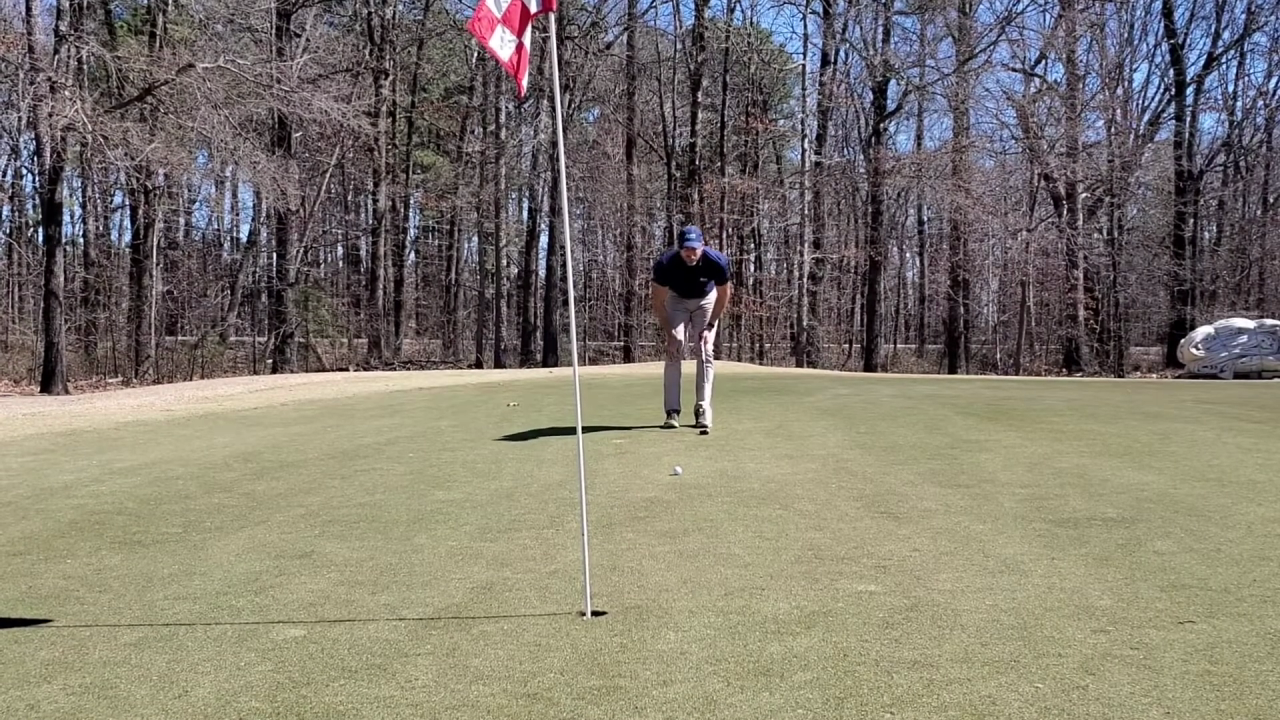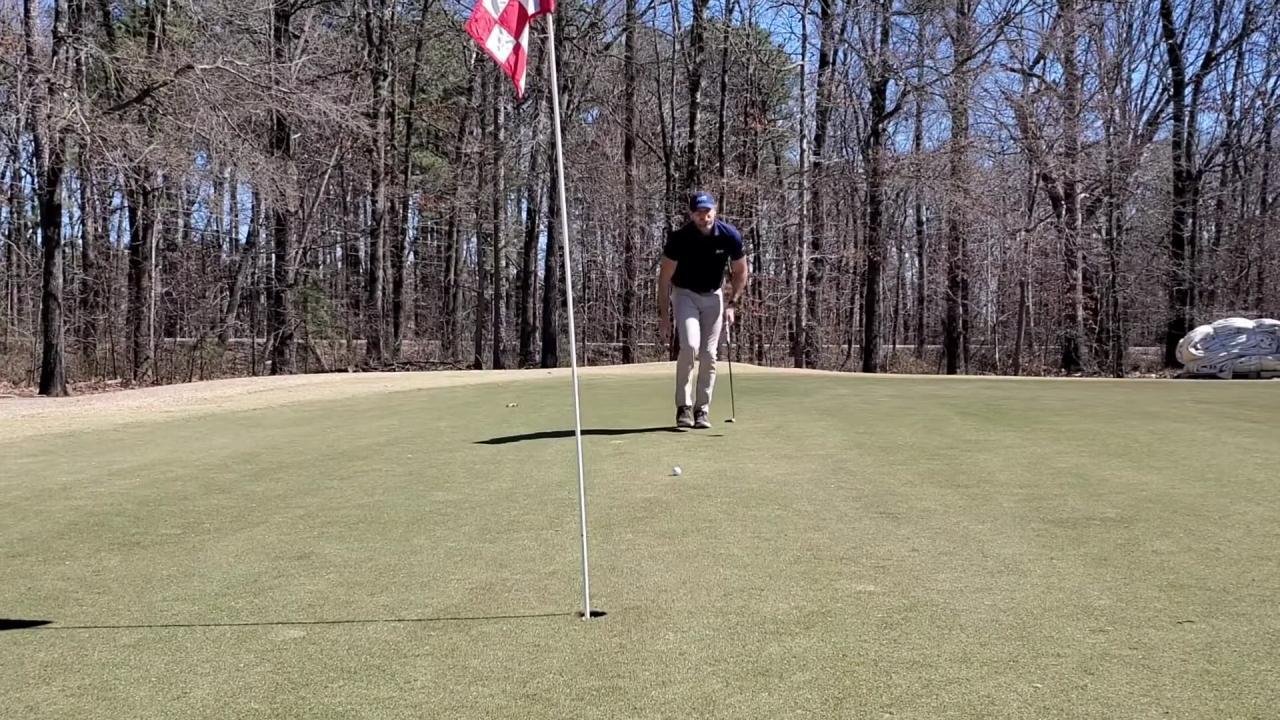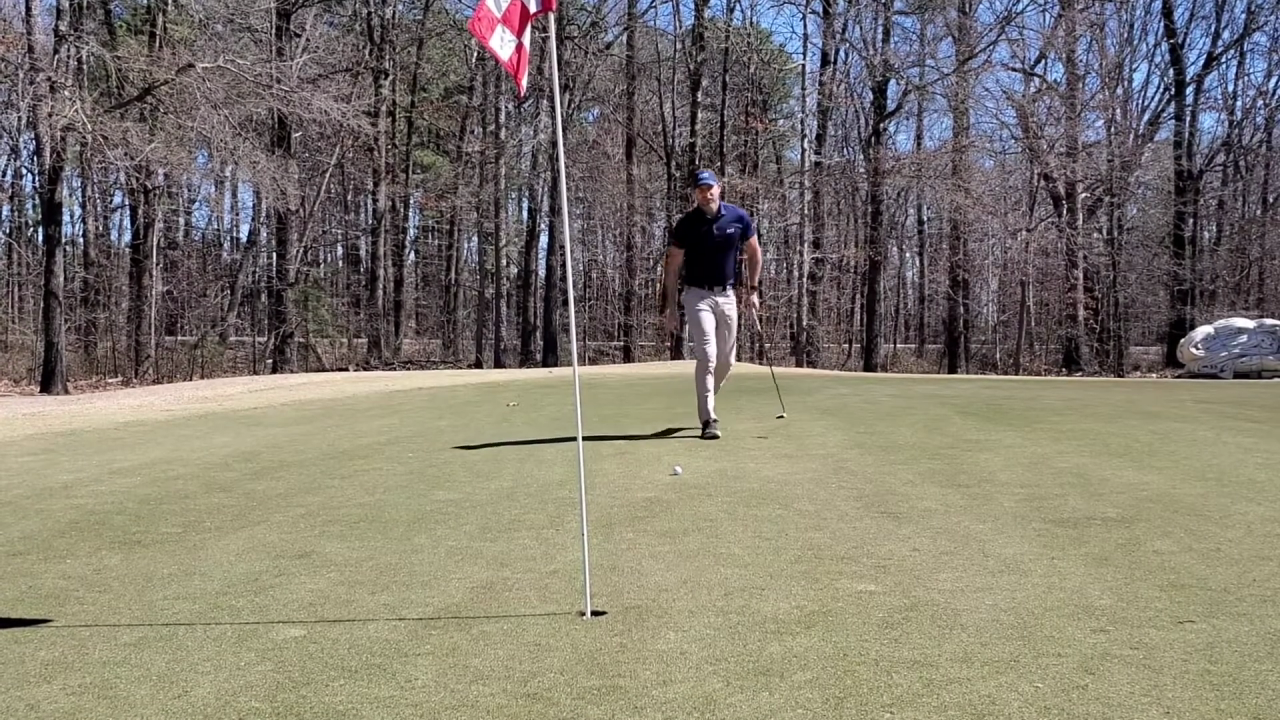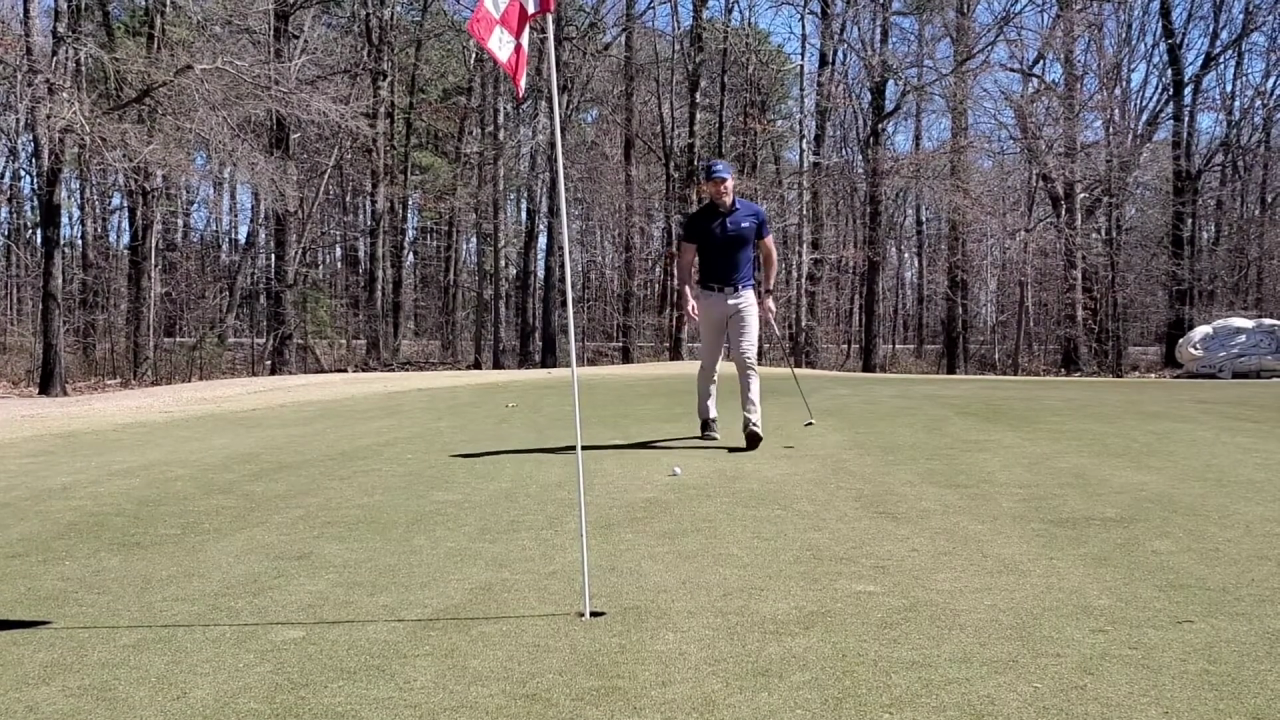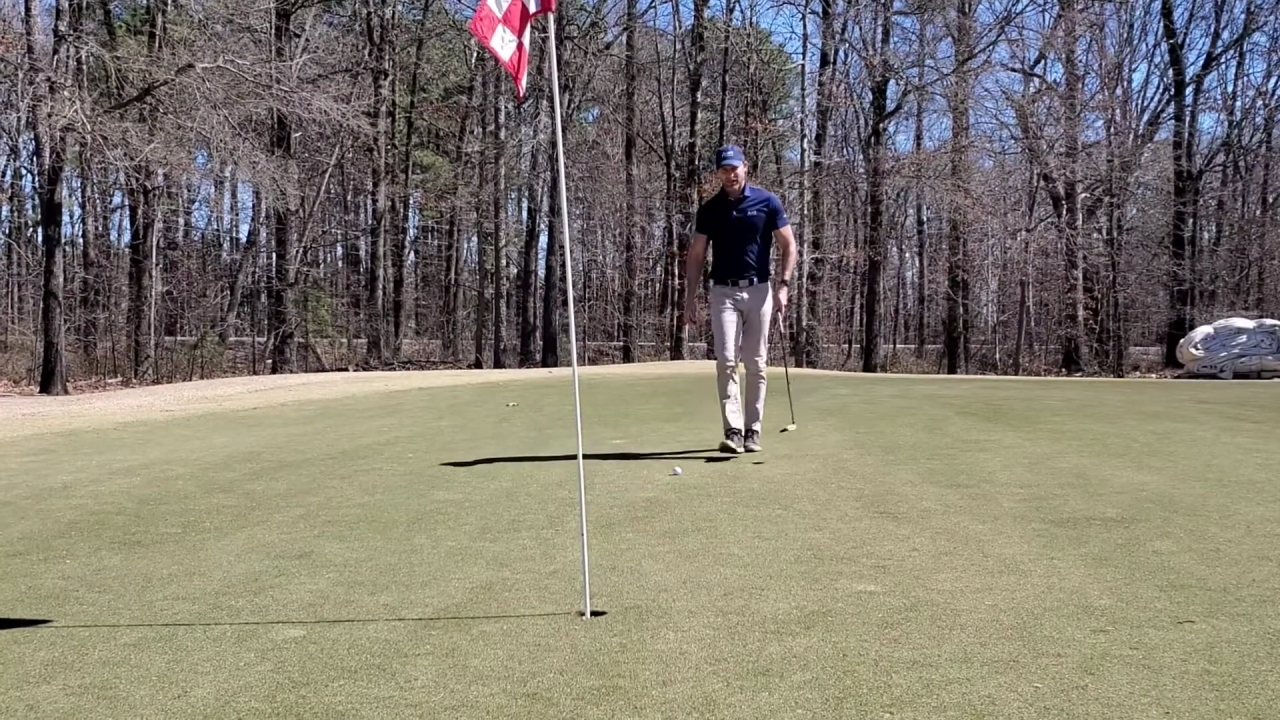
dt=0.4s
person 1, frame 1
left shoulder: (717, 262)
right shoulder: (665, 264)
left elbow: (724, 295)
right elbow: (658, 301)
left wrist: (710, 327)
right wrist: (669, 334)
left hip: (706, 300)
right hip: (676, 300)
left knee: (705, 352)
right knee: (674, 351)
left ankle: (703, 410)
right ankle: (672, 411)
person 1, frame 2
left shoulder: (730, 236)
right shoulder: (678, 238)
left elbow: (741, 272)
right elbow: (665, 278)
left wrist: (731, 304)
right wrist: (664, 317)
left hip: (713, 296)
right hip: (685, 294)
left knee: (708, 354)
right knee: (690, 346)
left ankle: (702, 409)
right ankle: (684, 407)
person 1, frame 3
left shoulder: (739, 217)
right shoulder: (686, 225)
left elbow: (754, 253)
right elbow: (672, 267)
left wrist: (752, 289)
right wrist: (670, 308)
left hip: (728, 296)
right hip: (698, 296)
left knee: (726, 359)
right knee: (706, 356)
left ankle: (706, 399)
right ankle: (708, 420)
person 1, frame 4
left shoulder: (754, 213)
right shoulder: (697, 219)
left elbow: (769, 254)
right elbow: (685, 263)
left wrist: (767, 293)
right wrist: (687, 296)
left hip: (744, 297)
right hip: (710, 298)
left knee: (746, 360)
right knee: (709, 363)
left ankle: (752, 426)
right ankle: (708, 419)
person 1, frame 5
left shoulder: (768, 202)
right shoulder: (709, 209)
left elbow: (789, 246)
right elbow: (696, 255)
left wrist: (782, 285)
right wrist: (691, 296)
left hip: (759, 292)
right hip: (723, 293)
left knee: (755, 365)
right knee: (726, 361)
left ankle: (752, 430)
right ankle: (732, 432)
